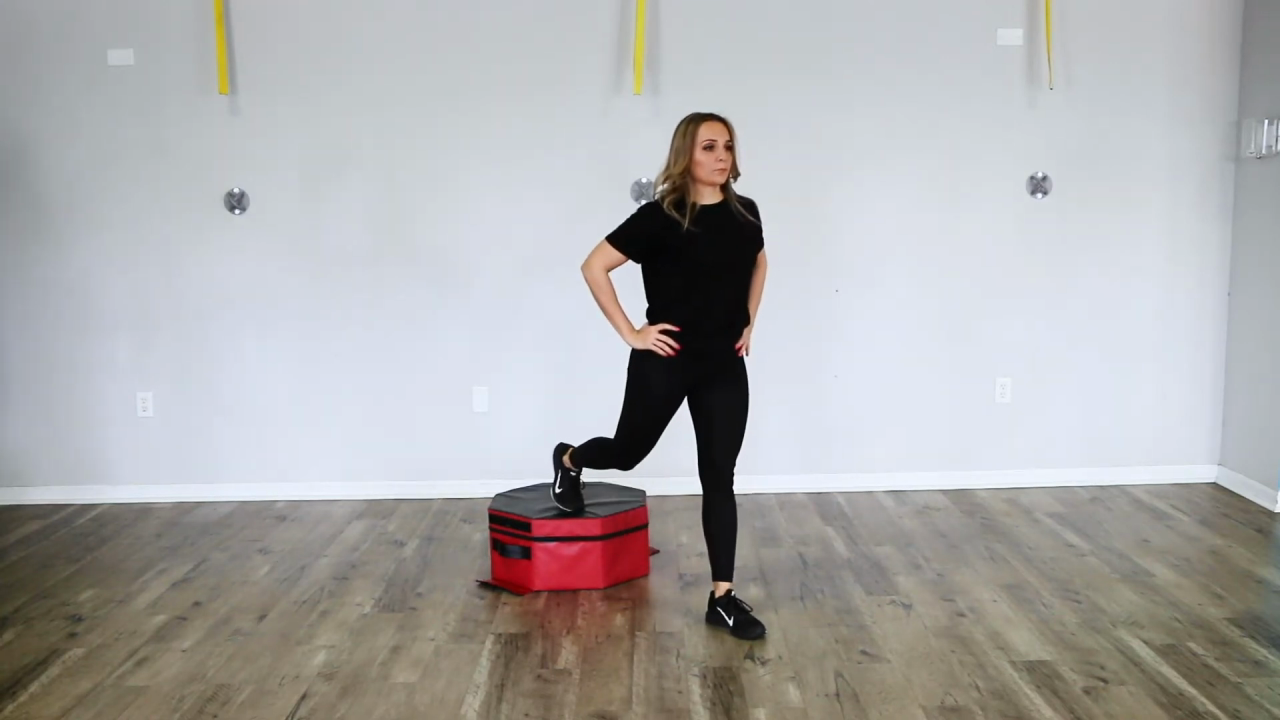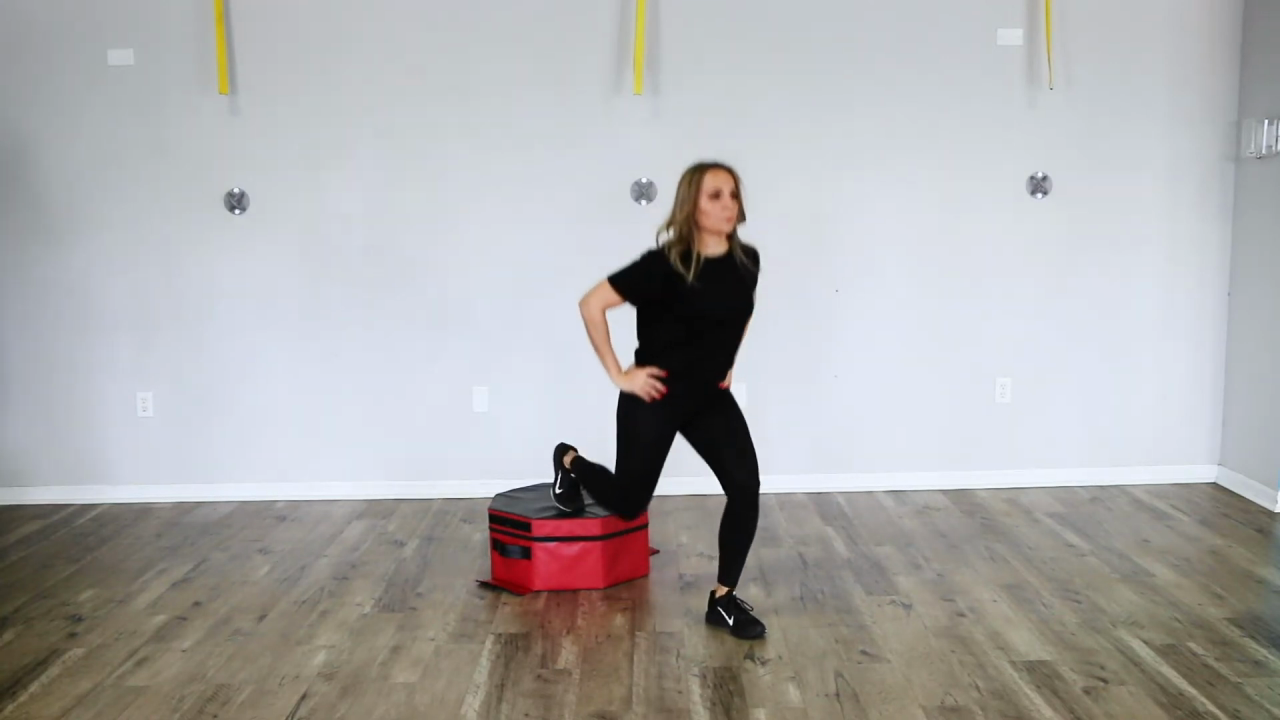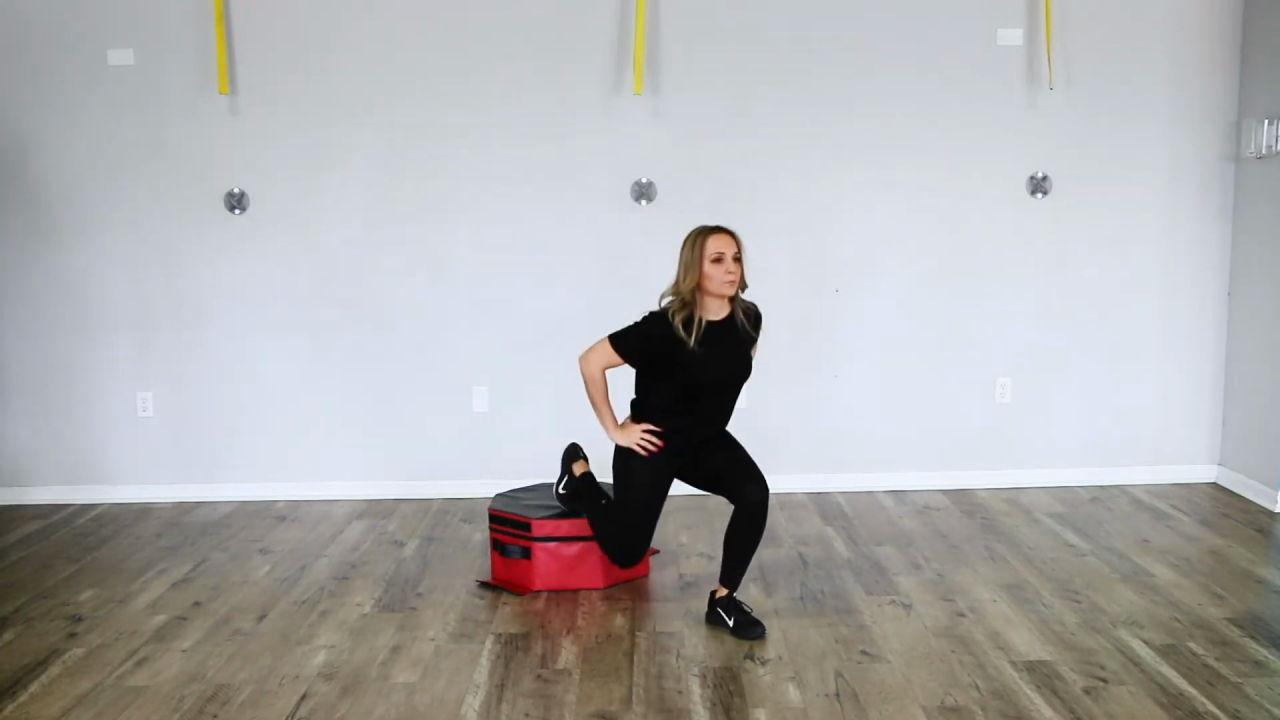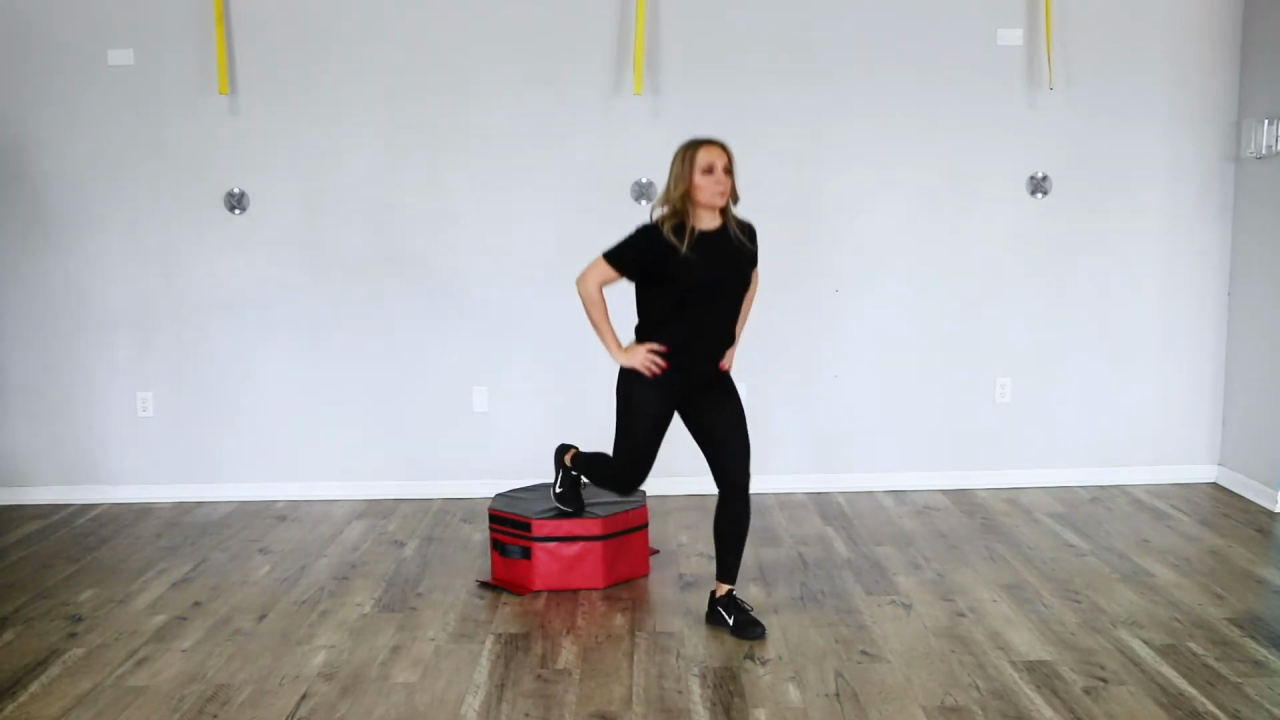
dt=0.4s
person 1, frame 1
left shoulder: (744, 213)
right shoulder: (660, 217)
left elbow: (758, 264)
right elbow: (594, 267)
left wrist: (748, 322)
right wrist: (630, 333)
left hip: (724, 365)
right hip: (666, 361)
left knee: (719, 478)
right knee: (629, 452)
left ankle: (723, 598)
right ankle: (568, 461)
person 1, frame 2
left shoulder: (746, 260)
right shoulder: (664, 265)
right elbow: (592, 305)
right wrist: (618, 374)
left hip: (710, 398)
right hip: (655, 399)
left knee: (745, 486)
right knee: (629, 502)
left ankle: (723, 598)
right ankle: (569, 464)
person 1, frame 3
left shoulder: (748, 319)
right shoulder: (666, 328)
right elbow: (591, 362)
right wrist: (614, 429)
left hip: (707, 442)
right hip: (652, 445)
left knee: (754, 495)
right knee: (626, 552)
left ankle: (724, 600)
right ankle: (578, 468)
person 1, frame 4
left shoulder: (743, 238)
right shoulder: (658, 240)
right elbow: (589, 282)
right wrist: (618, 350)
left hip: (710, 378)
right hip: (654, 377)
left knee: (736, 480)
right knee: (626, 478)
left ankle: (724, 597)
right ankle: (569, 461)
